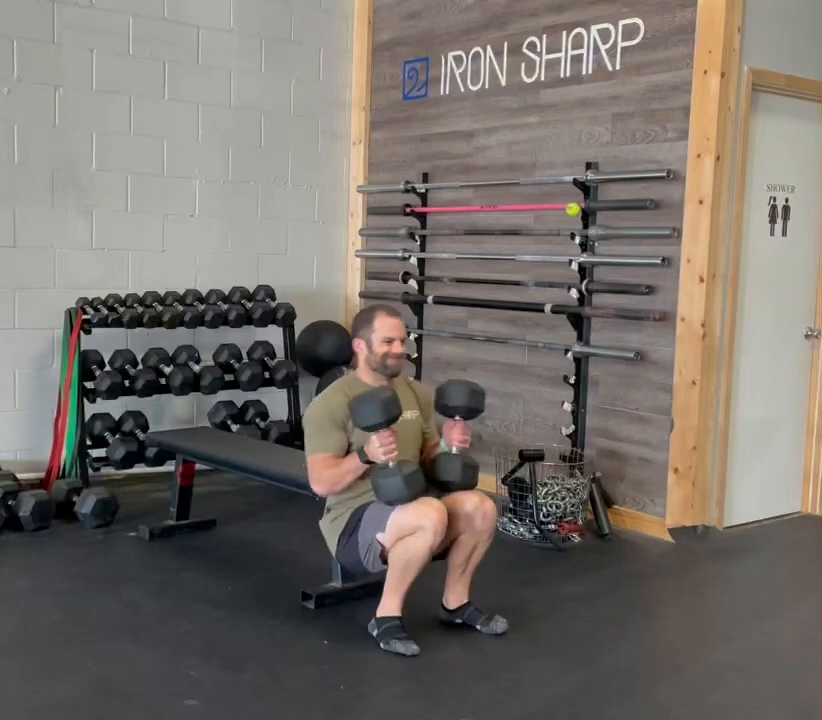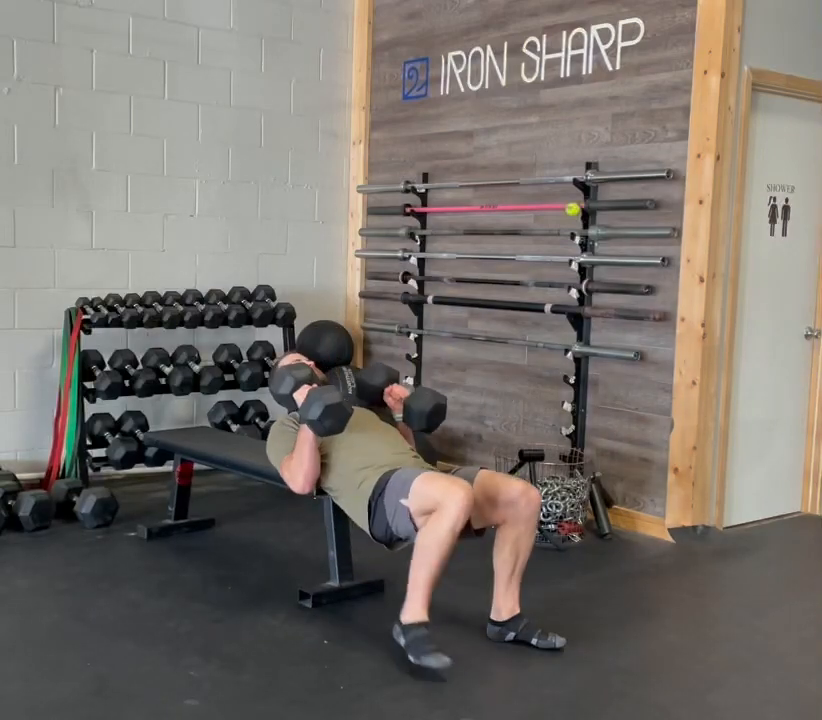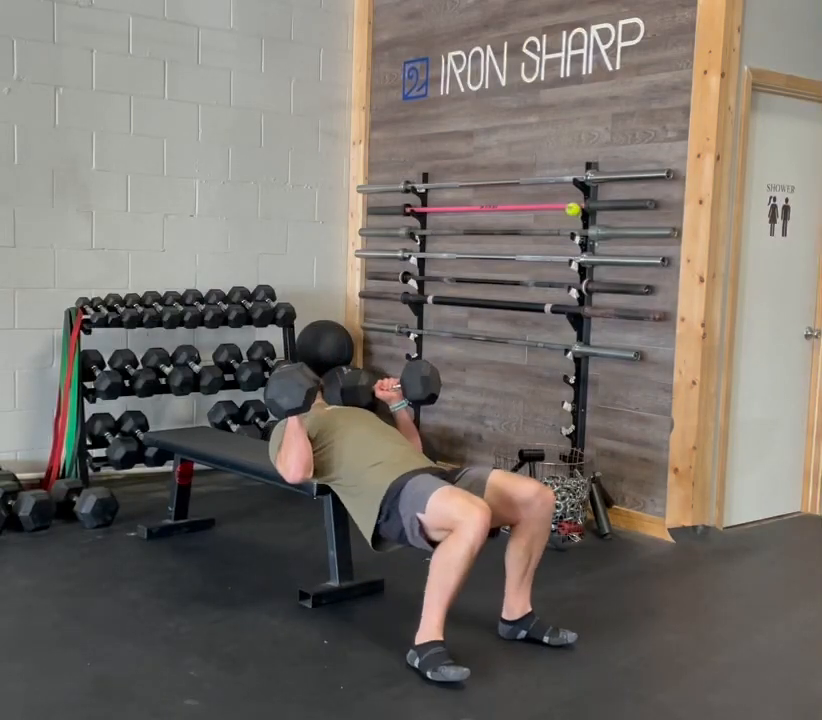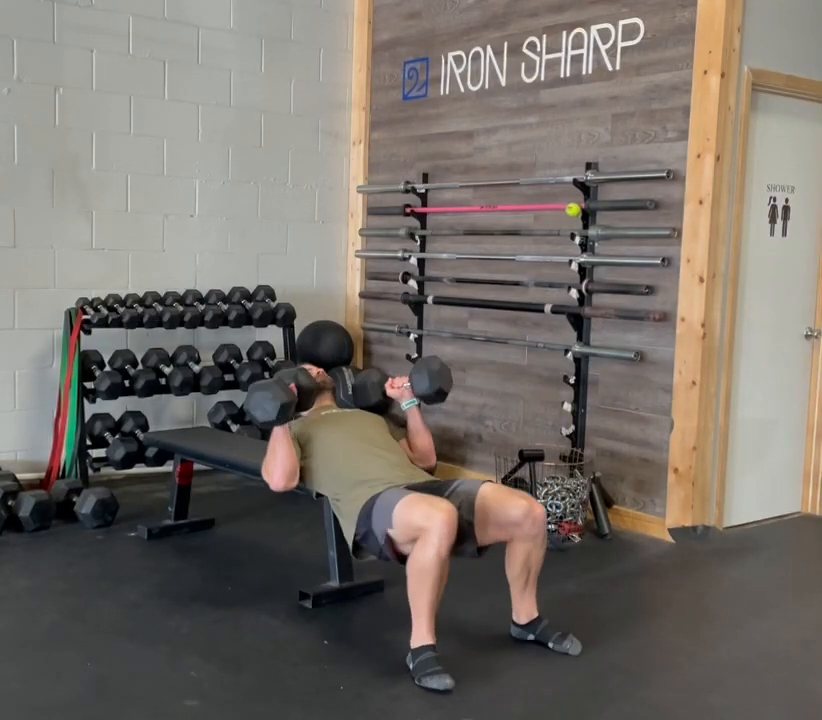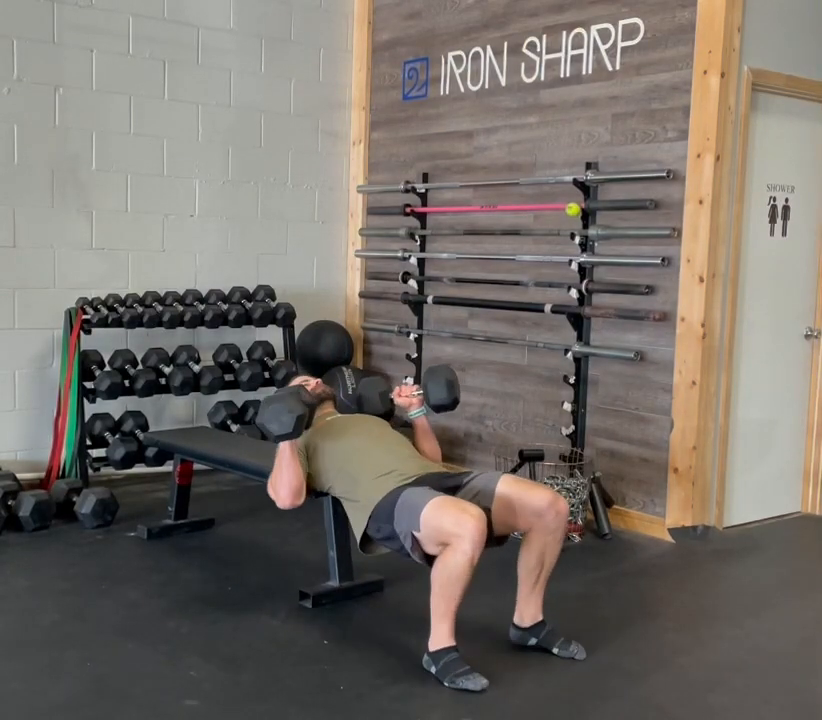
dt=1s
person 1, frame 1
left shoulder: (417, 394)
right shoulder: (332, 404)
left elbow: (427, 459)
right elbow: (321, 481)
left wrist: (448, 445)
right wrist: (366, 455)
left hip: (407, 506)
right hip: (355, 522)
left knee: (480, 509)
right knee: (431, 515)
left ankle: (456, 603)
right ankle: (387, 615)
person 1, frame 2
left shoulder: (358, 412)
right shoulder: (287, 426)
right elbow: (302, 483)
left wrist: (400, 413)
left hip: (424, 477)
right hip: (381, 491)
left knee: (523, 498)
right knee: (456, 497)
left ankle: (505, 616)
right ankle: (412, 619)
person 1, frame 3
left shoulder: (357, 413)
right shoulder: (289, 429)
right elbow: (297, 472)
left wrist: (398, 403)
right wrist: (293, 410)
left hip: (430, 473)
right hip: (391, 490)
left knee: (537, 498)
right knee: (473, 518)
left ankle: (516, 615)
right ankle: (427, 642)
person 1, frame 4
left shoulder: (370, 417)
right shoulder: (294, 430)
left elbow: (426, 459)
right elbow: (281, 481)
left wrist: (408, 402)
left hip: (427, 487)
right hip: (376, 504)
left knee: (528, 514)
right knee: (440, 519)
left ankle: (527, 620)
right ankle: (422, 646)
person 1, frame 5
left shoulder: (370, 420)
right shoulder: (299, 440)
right elbow: (288, 498)
left wrist: (416, 410)
left hip: (440, 480)
right hip: (392, 499)
left knee: (550, 508)
right knee: (469, 526)
left ankle: (528, 622)
right ankle: (440, 648)
